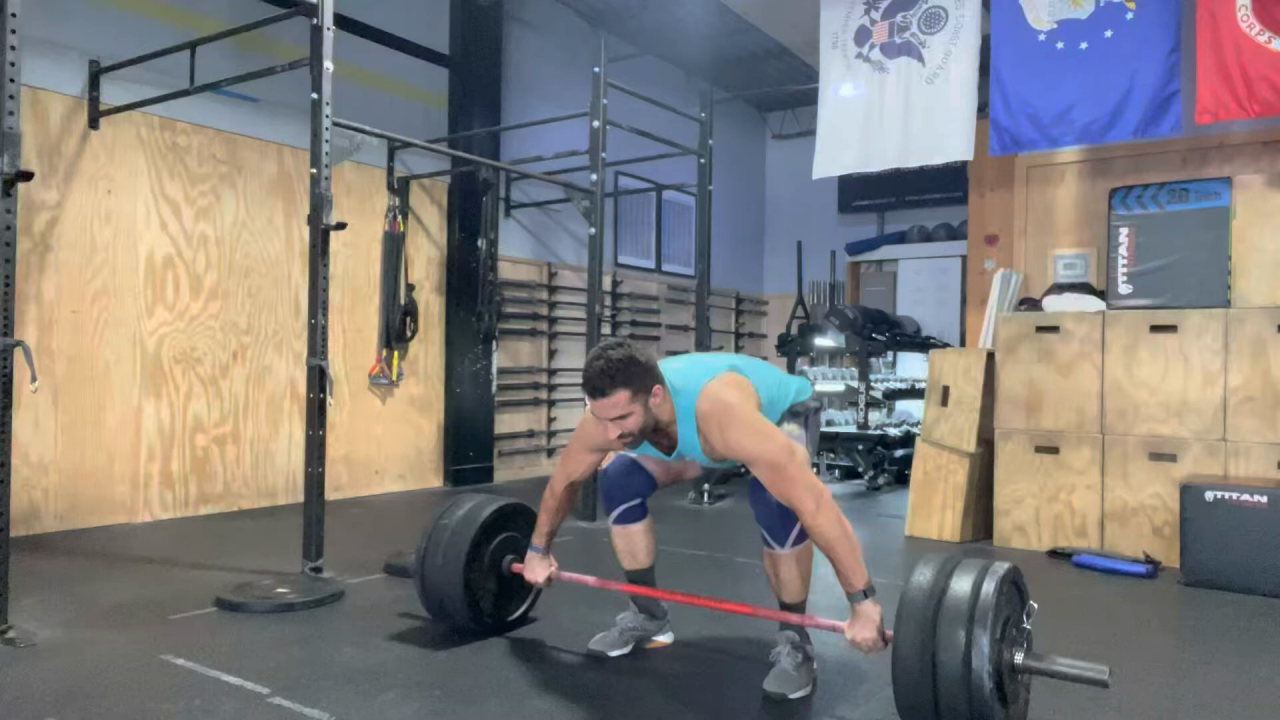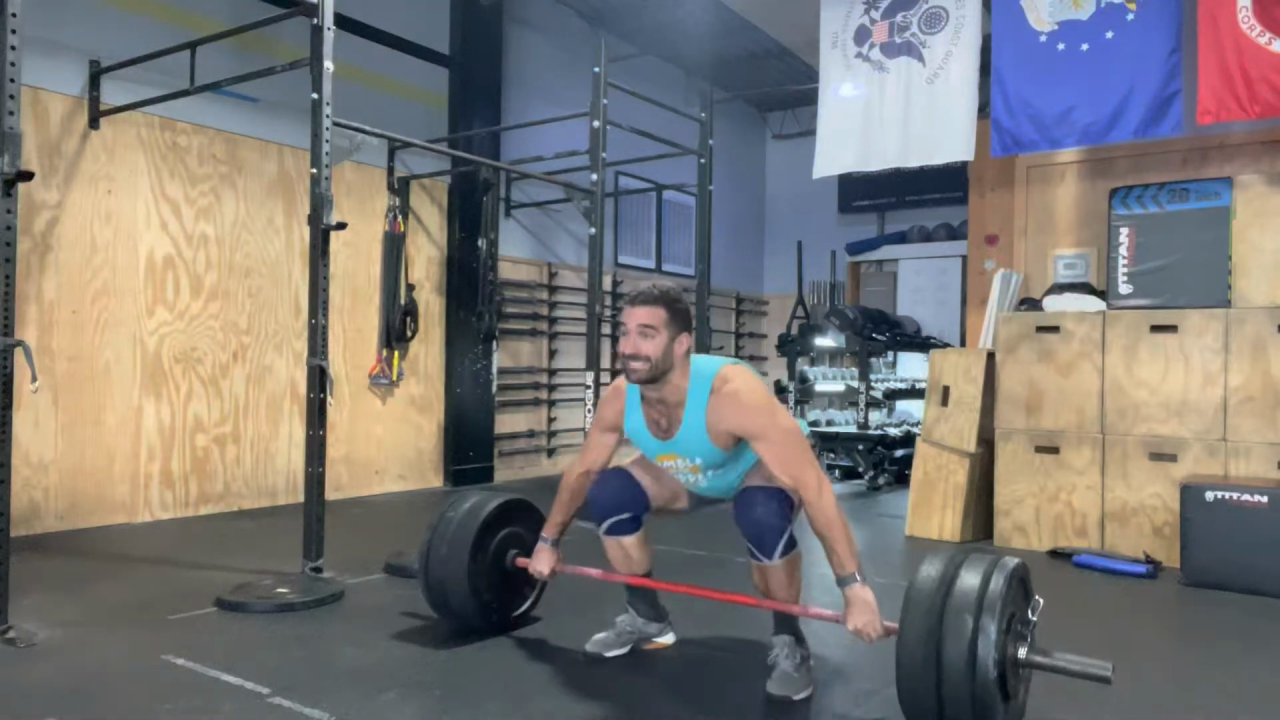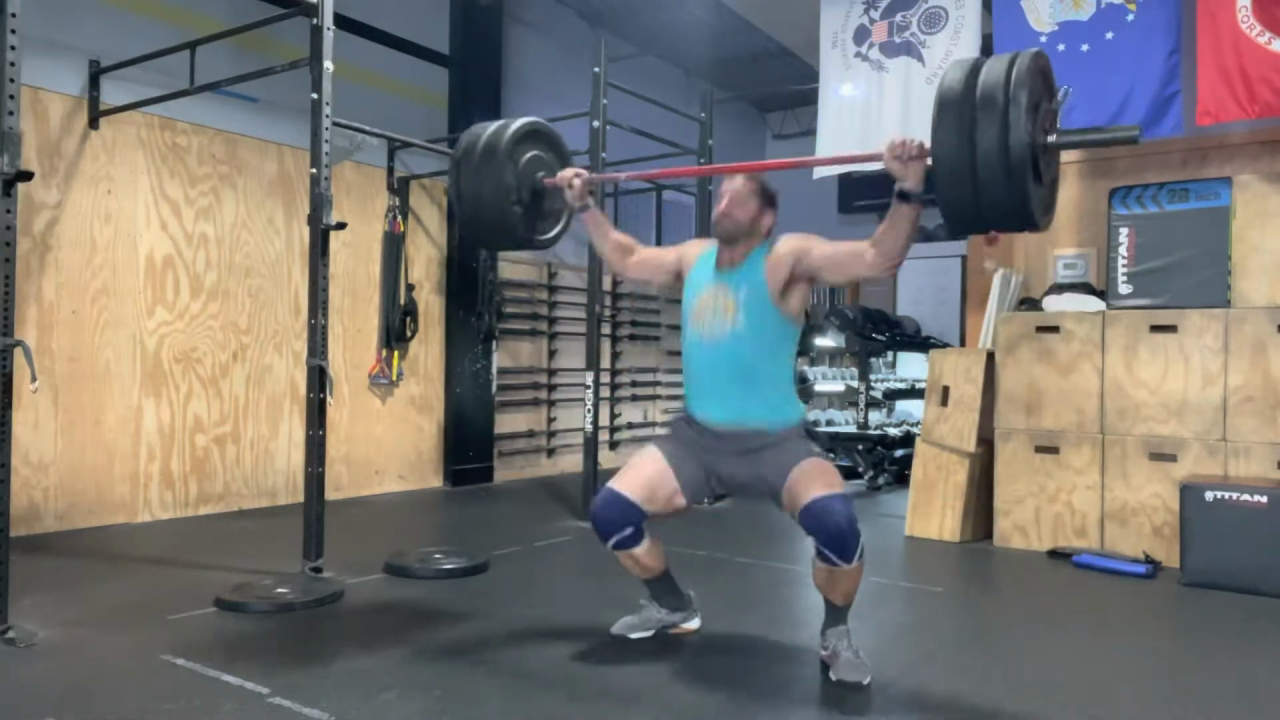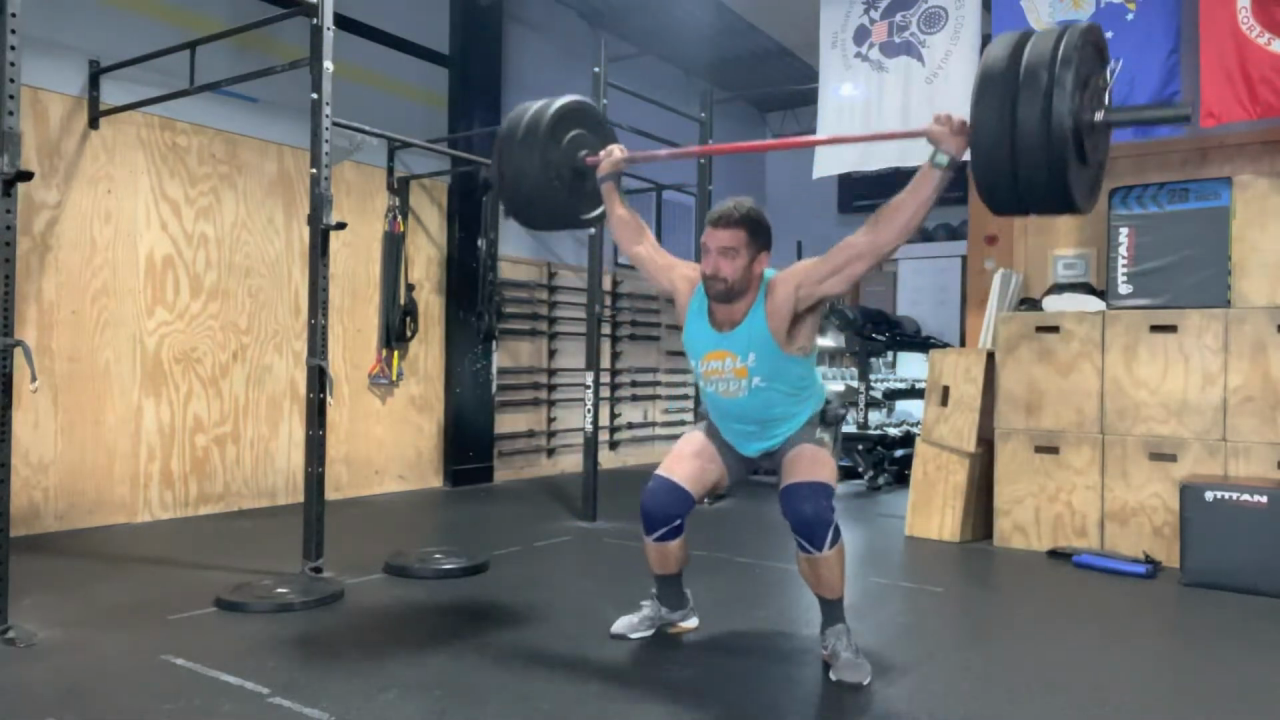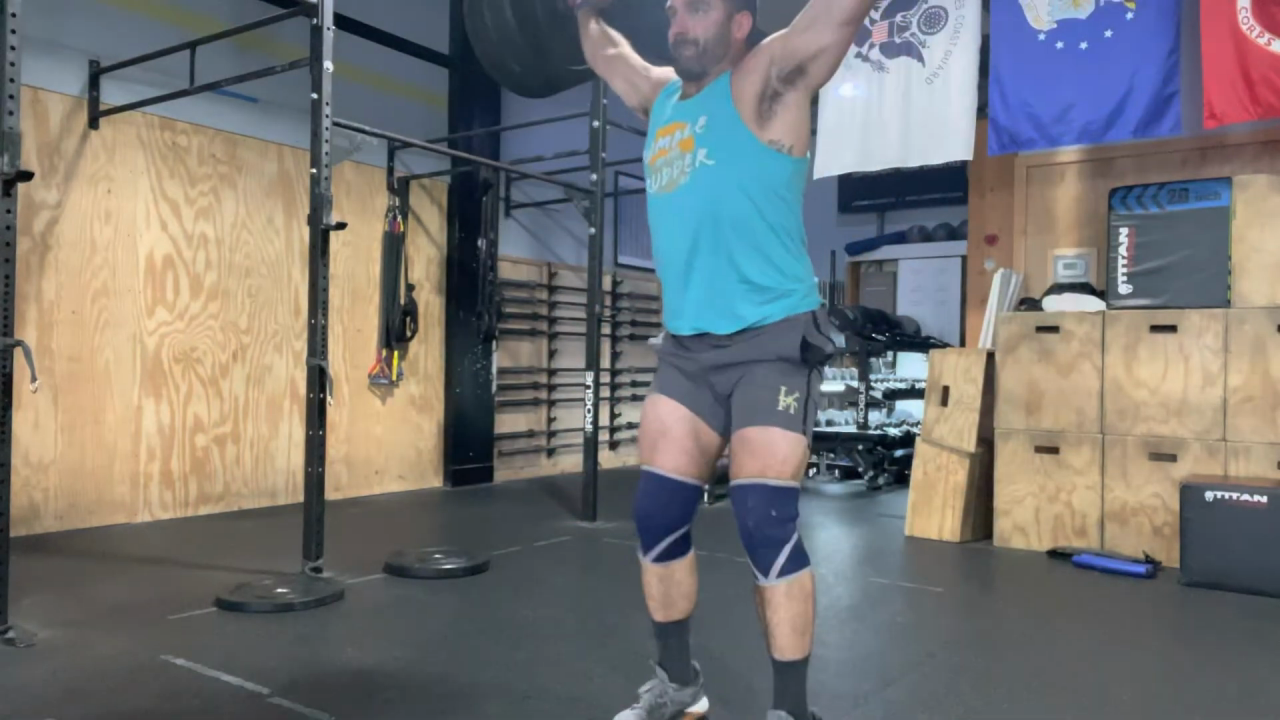
dt=1s
person 1, frame 1
left shoulder: (721, 410)
right shoulder: (610, 411)
left elbow: (813, 503)
right elbow: (564, 480)
left wrist: (863, 603)
right wrist: (539, 550)
left hip: (781, 410)
left knee: (778, 507)
right knee: (621, 482)
left ankle: (794, 641)
right ankle: (646, 616)
person 1, frame 2
left shoulder: (732, 393)
right shoulder: (619, 398)
left elbow: (813, 485)
right elbow: (582, 470)
left wrist: (854, 589)
right wrist: (548, 542)
left hip: (764, 459)
right hip: (692, 472)
left knee: (763, 517)
right knee: (609, 494)
left ankle: (788, 643)
right ankle: (647, 619)
person 1, frame 3
left shoulder: (785, 259)
right shoulder: (693, 259)
left elbow: (879, 259)
right elbow: (624, 256)
left wrist: (906, 188)
right wrist: (582, 203)
left hip: (775, 443)
right hip: (698, 435)
left knee: (836, 527)
right knee: (610, 513)
left ankle: (836, 633)
right ankle: (672, 605)
person 1, frame 4
left shoulder: (787, 298)
right shoulder: (688, 291)
left elbow: (877, 239)
right elbow: (637, 242)
left wrist: (944, 159)
right wrist: (609, 184)
left hip: (796, 426)
right hip: (724, 430)
left knee: (808, 512)
right knee: (660, 503)
left ankle: (835, 634)
right ankle: (670, 605)
person 1, frame 5
left shoulder: (768, 80)
right shoulder: (662, 95)
left hip: (773, 340)
right hip: (688, 346)
left knee: (764, 522)
right knee: (658, 512)
